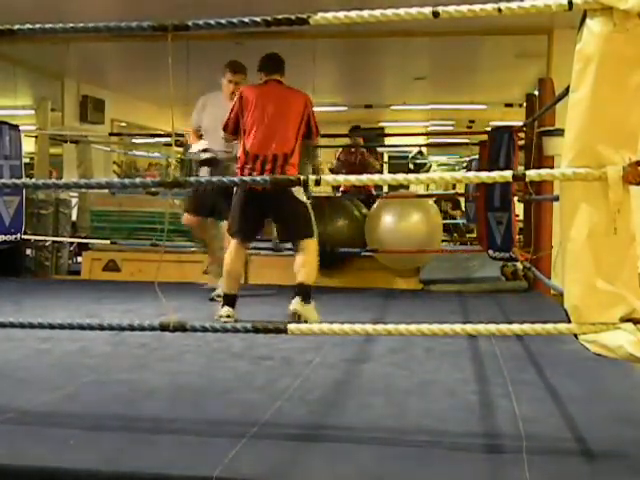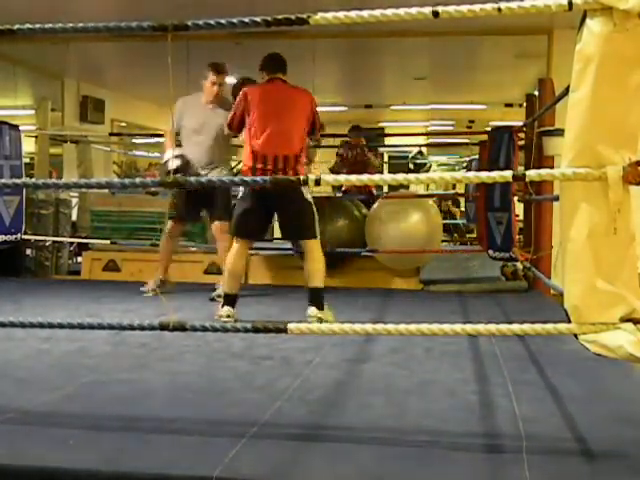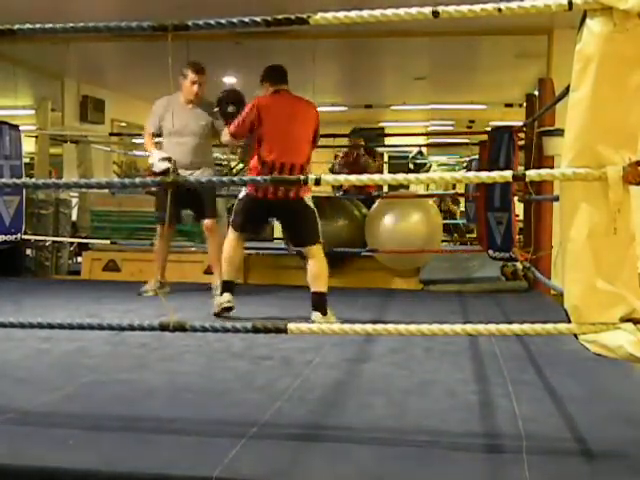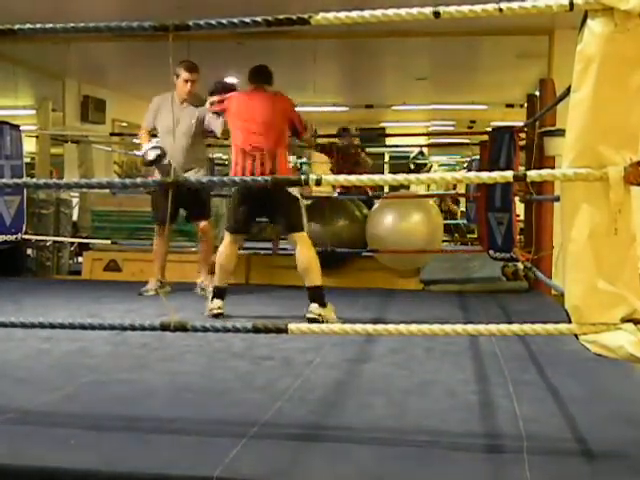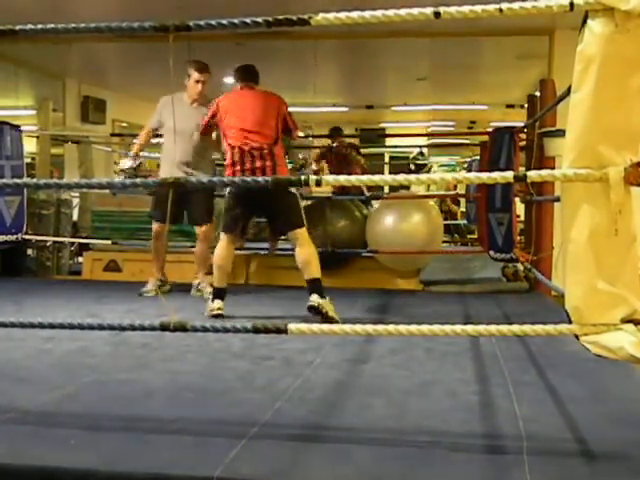
dt=0.2s
person 1, frame 1
left shoulder: (246, 94)
right shoulder: (301, 99)
left elbow: (230, 132)
right elbow: (313, 137)
left hip: (248, 179)
left knee: (237, 244)
right knee: (306, 244)
left ankle: (227, 307)
right ankle: (302, 300)
person 1, frame 2
left shoulder: (250, 93)
right shoulder: (305, 97)
left elbow: (232, 129)
right elbow: (315, 133)
left hip: (256, 179)
right hip: (292, 180)
left knee: (240, 243)
right knee: (311, 245)
left ankle: (227, 306)
right ankle: (317, 307)
person 1, frame 3
left shoulder: (259, 105)
right shoulder: (310, 109)
left elbow: (228, 138)
left hip: (259, 187)
right hip: (295, 190)
left knee: (235, 235)
right knee: (314, 251)
left ankle: (225, 295)
right ankle: (320, 311)
person 1, frame 4
left shoulder: (236, 99)
right shoulder: (283, 102)
left elbow: (211, 105)
right elbow: (304, 135)
left hip: (244, 179)
right hip: (278, 178)
left knee: (231, 239)
right knee: (300, 240)
left ankle: (217, 300)
right ankle: (318, 304)
person 1, frame 5
left shoulder: (223, 101)
right shoulder: (275, 100)
left elbow: (203, 131)
right elbow: (293, 134)
left hip: (239, 178)
right hip: (274, 176)
left knee: (227, 239)
right knee: (300, 236)
left ankle: (216, 301)
right ankle: (317, 296)
person 2, frame 1
right shoulder: (206, 101)
right elbow: (193, 131)
right wrist: (197, 145)
right hip: (208, 173)
left knee: (229, 227)
right knee: (190, 219)
right ankle: (217, 257)
person 2, frame 2
left shoulder: (230, 109)
right shoulder: (184, 104)
right elbow: (171, 133)
right wrist: (171, 152)
left hip: (217, 177)
right hip: (186, 177)
left knee: (220, 228)
right knee: (172, 228)
right ankle: (160, 278)
person 2, frame 3
left shoulder: (209, 108)
right shoulder: (163, 105)
right elbow: (148, 135)
right wrist: (154, 154)
left hip: (201, 176)
left knee: (210, 225)
right knee: (163, 229)
left ankle: (218, 278)
right ankle: (159, 280)
person 2, frame 4
left shoulder: (203, 107)
right shoulder: (159, 103)
left elbow: (222, 131)
right elbow: (144, 131)
right wrist: (147, 146)
left hip: (196, 176)
right hip: (165, 177)
left knee: (204, 227)
right knee: (162, 228)
left ankle: (203, 277)
right ankle: (158, 279)
person 2, frame 5
right shoulder: (167, 103)
right elbow: (148, 131)
left wrist: (212, 142)
right wrist: (131, 156)
right hip: (169, 177)
left knee: (205, 231)
right knee: (158, 229)
left ankle: (200, 280)
right ankle: (158, 278)
